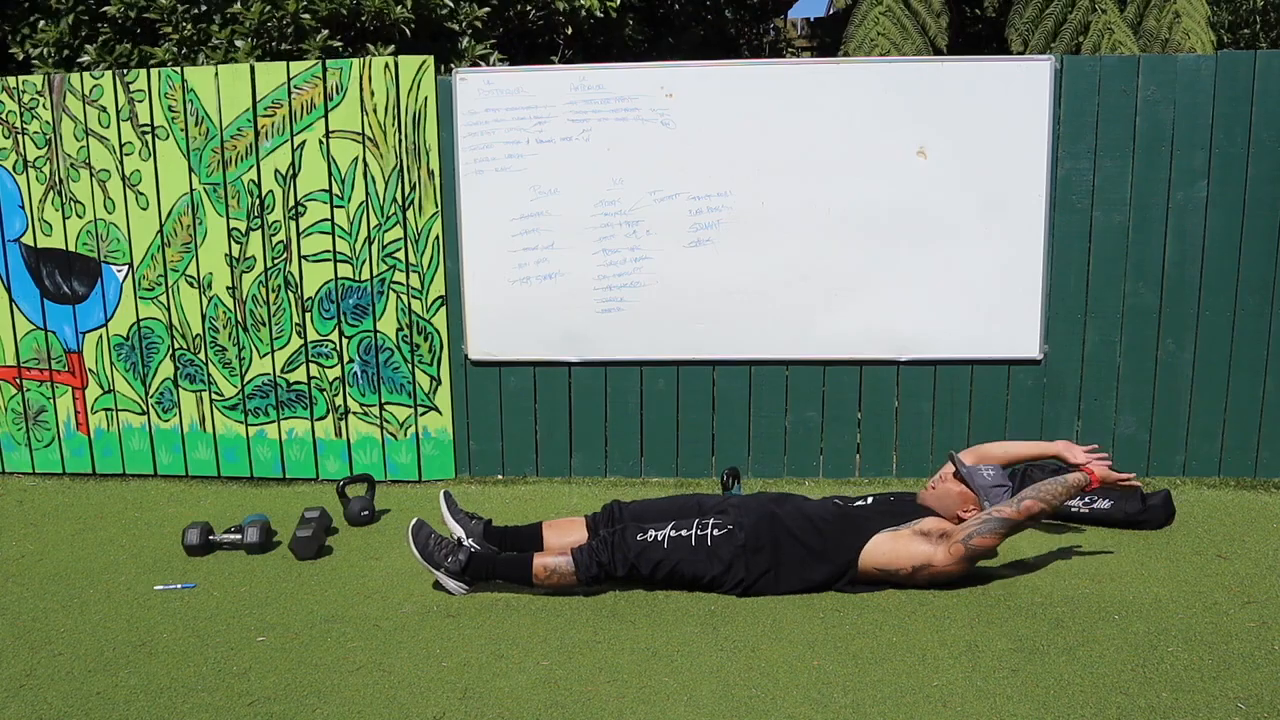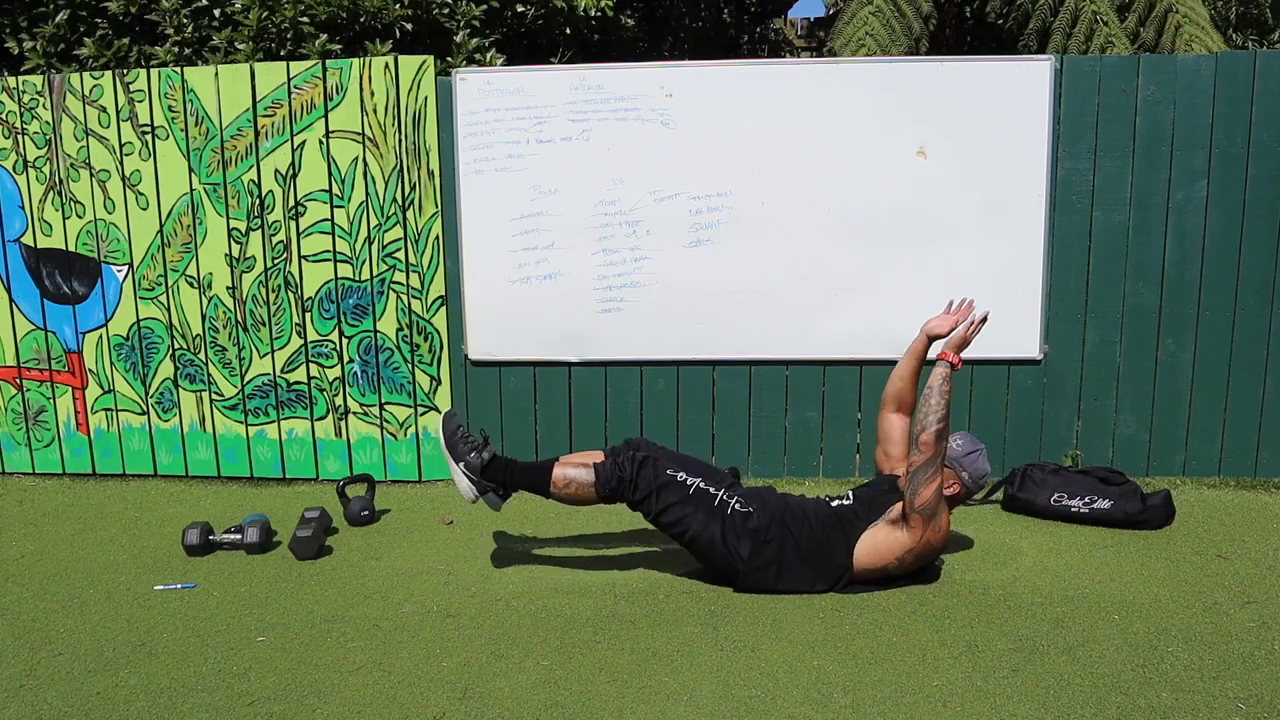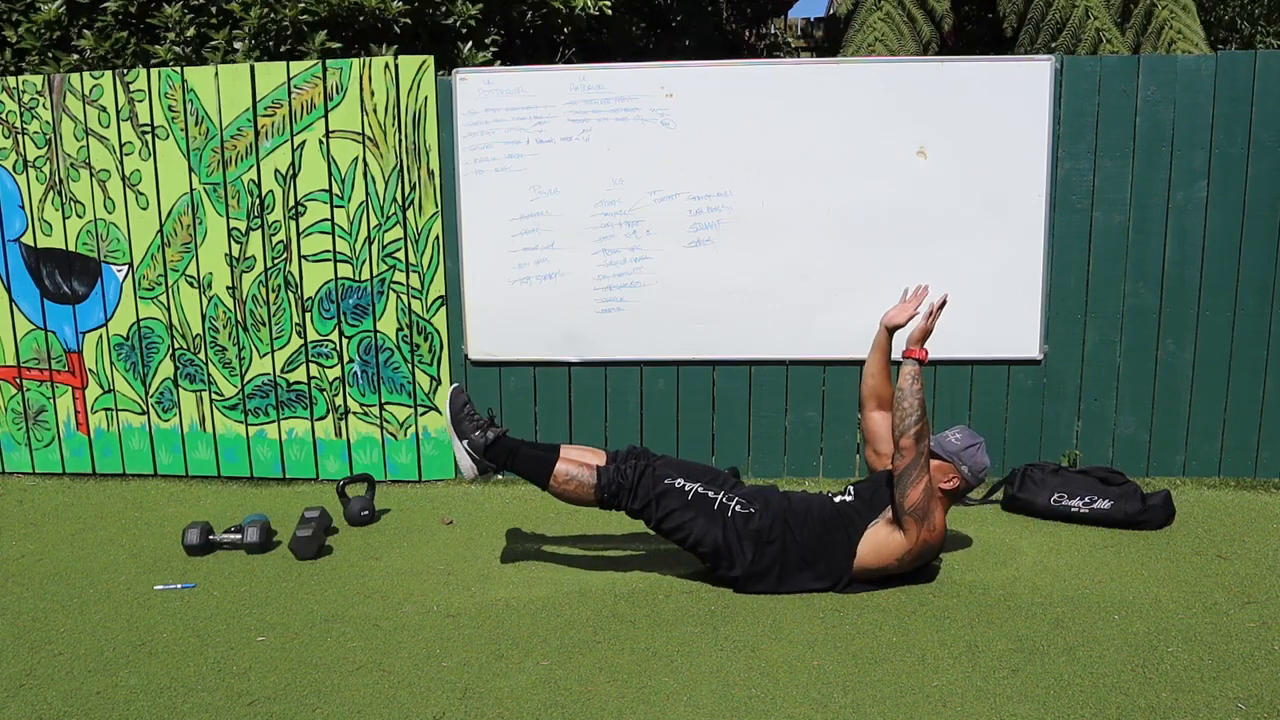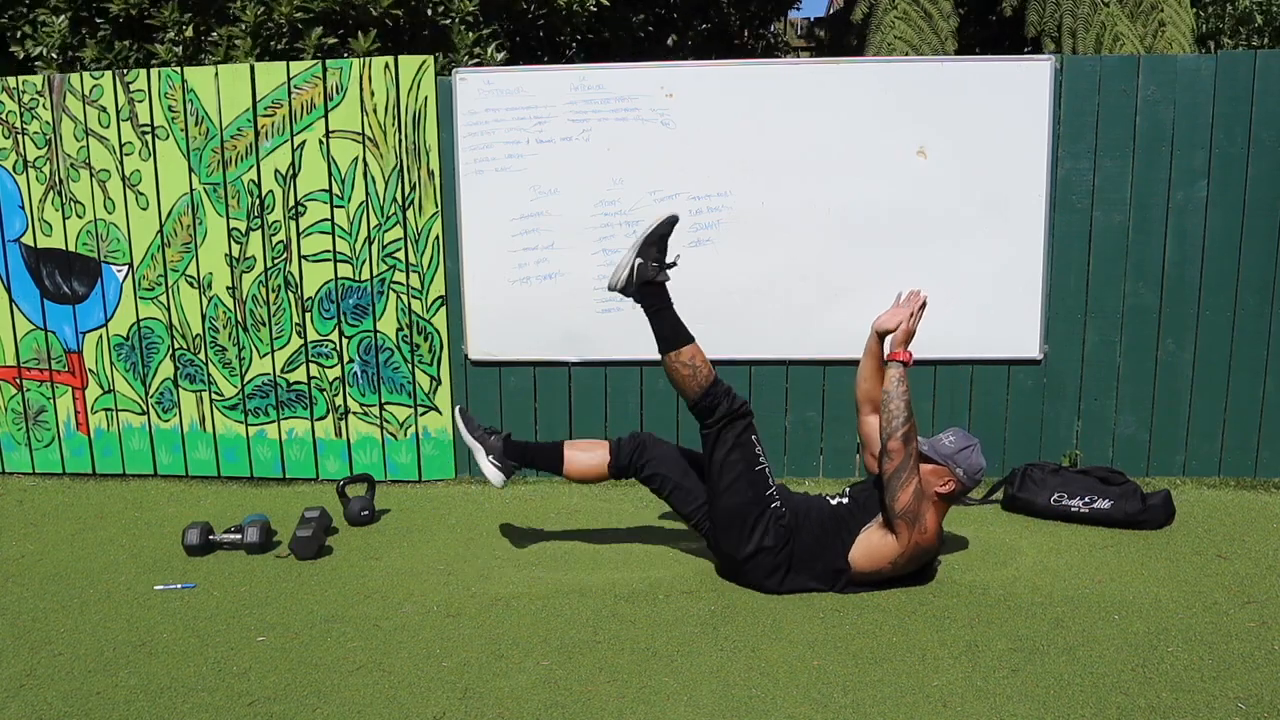
dt=1s
person 1, frame 1
left shoulder: (945, 549)
right shoulder: (921, 508)
left elbow: (1011, 510)
right elbow: (975, 457)
left wrist: (1079, 474)
right wrist: (1056, 444)
left hip: (758, 555)
right hip: (762, 518)
left knee: (618, 554)
right knee: (618, 521)
left ankle: (476, 567)
right ankle: (491, 537)
person 1, frame 2
left shoulder: (927, 530)
right shoulder: (904, 487)
left elbow: (927, 445)
right elbow: (895, 412)
left wrist: (949, 357)
right wrist: (927, 338)
left hip: (760, 550)
right hip: (763, 518)
left knee: (635, 468)
right knee: (635, 456)
left ankle: (496, 471)
right ankle: (500, 479)
person 1, frame 3
left shoulder: (923, 529)
right shoulder: (900, 488)
left elbow: (906, 446)
right elbow: (876, 411)
left wrist: (914, 353)
right wrist: (885, 332)
left hip: (760, 549)
right hip: (762, 511)
left knee: (633, 483)
right knee: (636, 461)
left ankle: (495, 451)
right ankle: (502, 445)
person 1, frame 4
left shoulder: (917, 532)
right shoulder: (899, 493)
left elbow: (897, 445)
right elbow: (871, 414)
left wrist: (899, 354)
right wrist: (878, 337)
left hip: (763, 550)
right hip: (756, 530)
left knee: (724, 413)
right knee: (638, 451)
left ankle: (648, 286)
right ankle: (509, 454)
